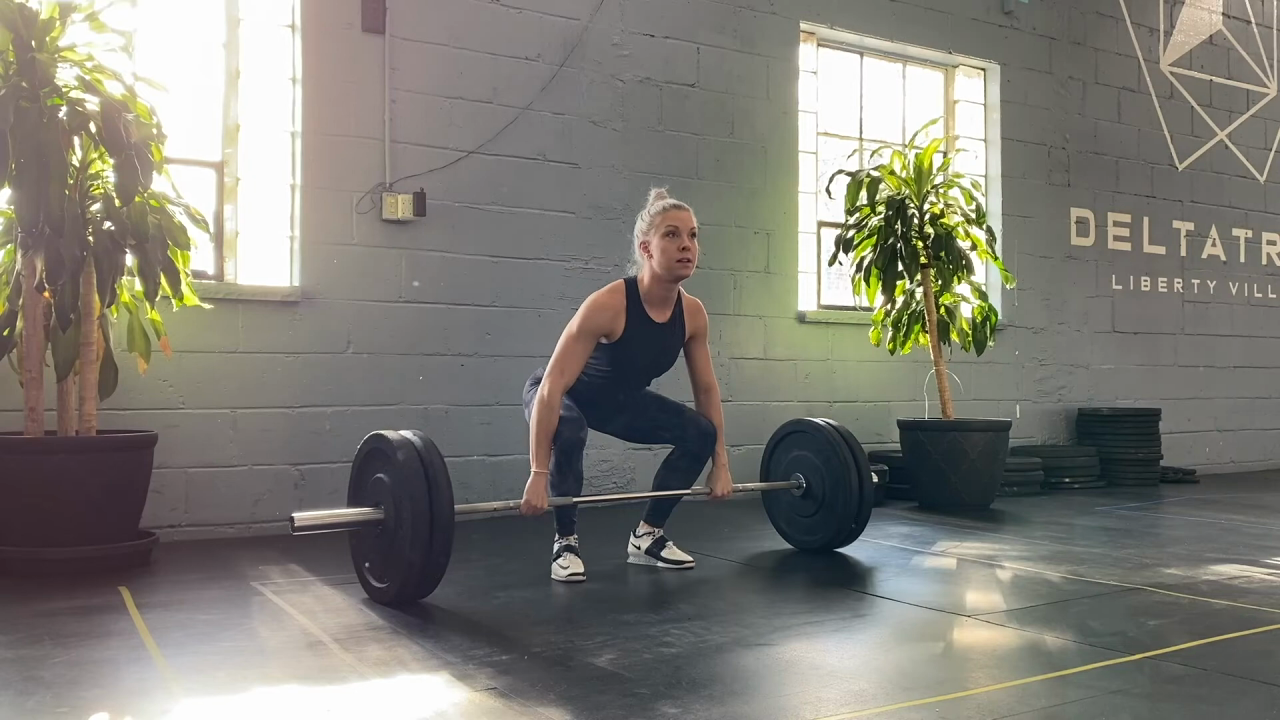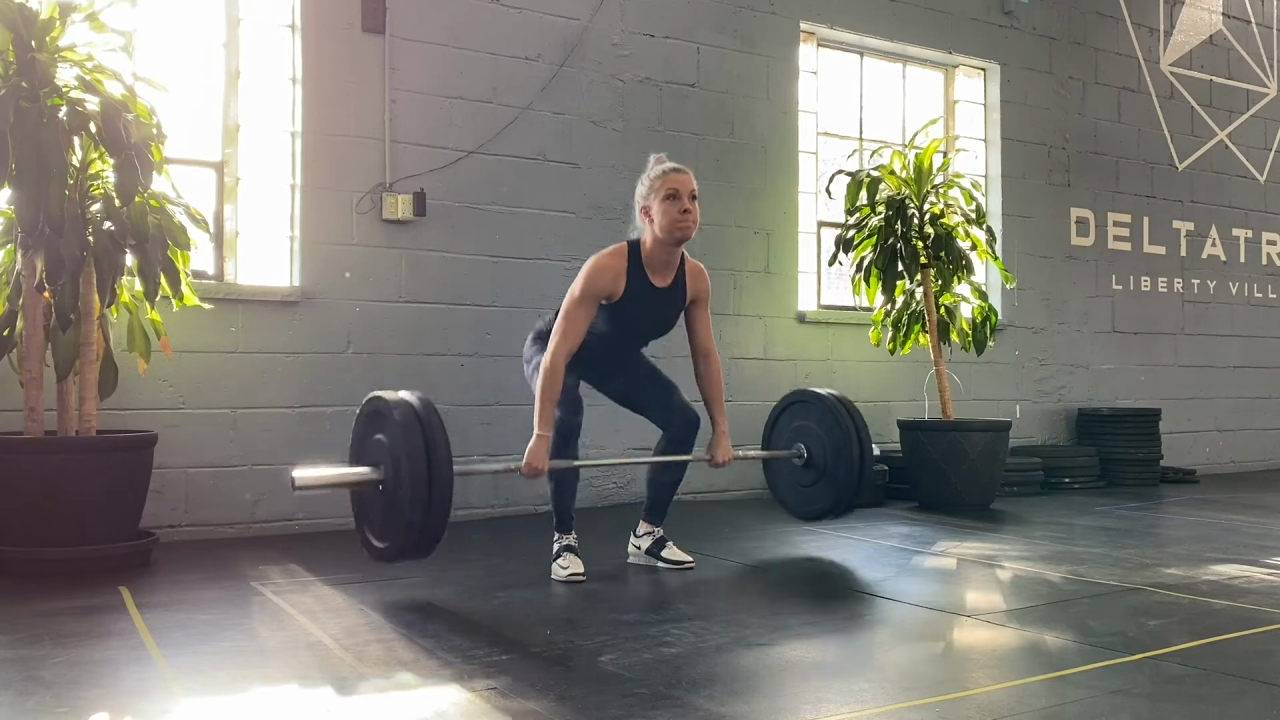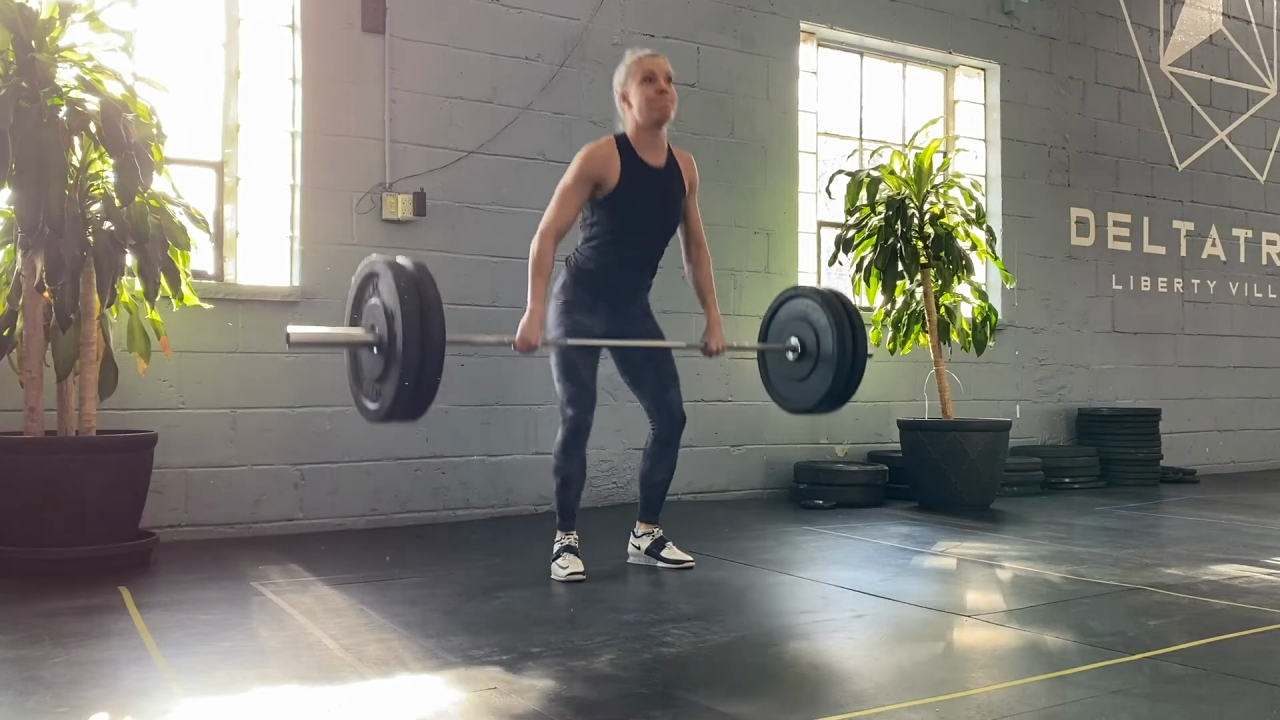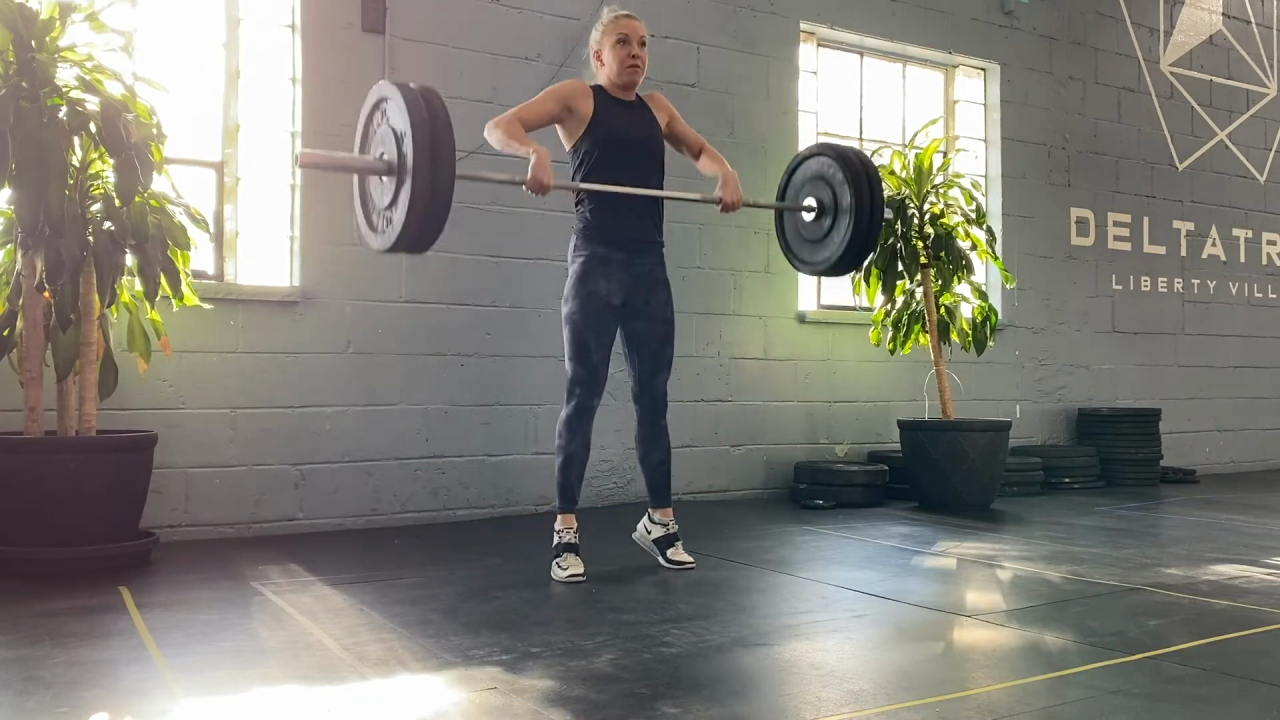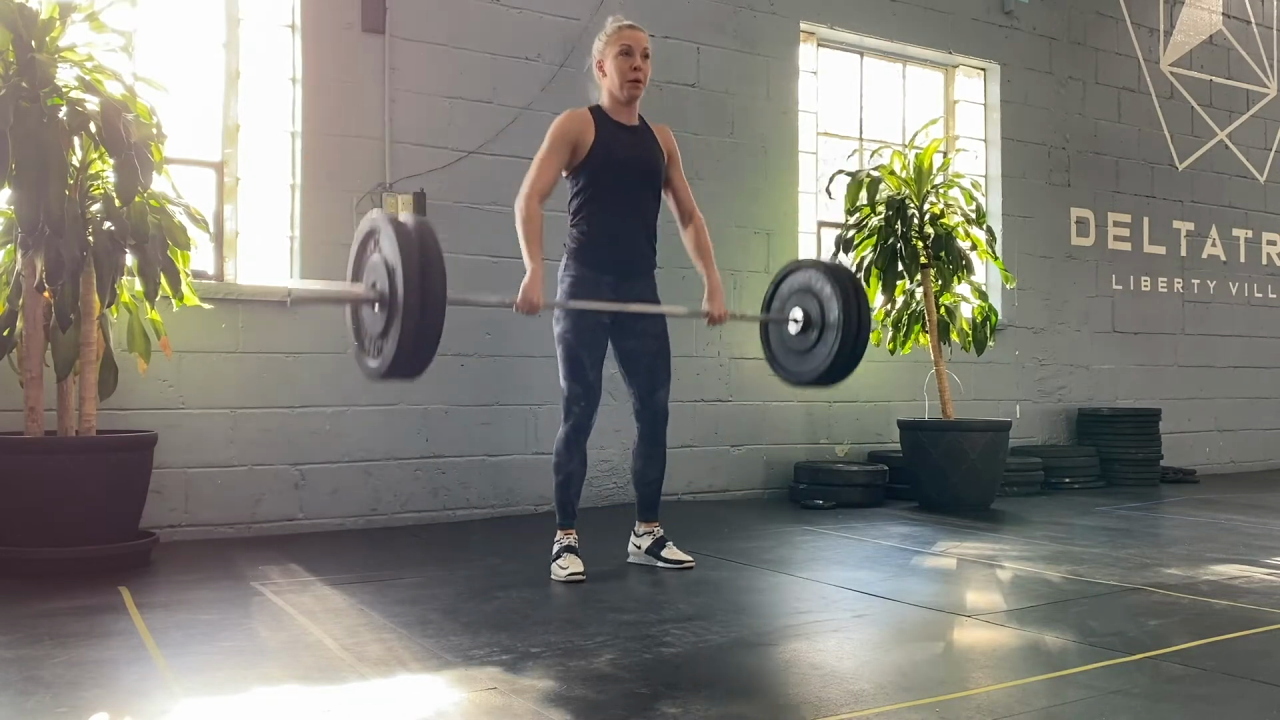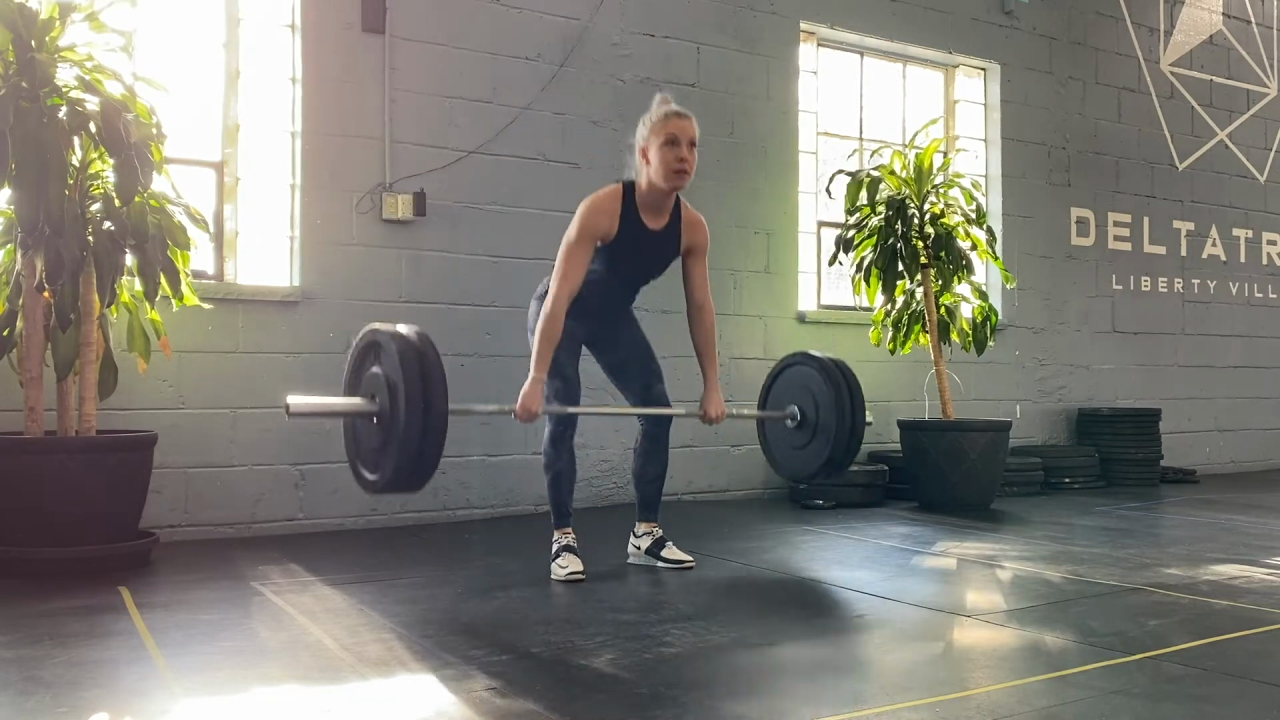
dt=0.4s
person 1, frame 1
left shoulder: (693, 314)
right shoulder: (606, 306)
left elbow: (706, 389)
right elbow: (552, 388)
left wrist: (720, 462)
right wrist: (538, 474)
left hip: (622, 400)
right hip: (568, 397)
left knee: (701, 432)
right knee: (569, 431)
left ankle: (648, 535)
right ankle: (565, 543)
person 1, frame 2
left shoulder: (695, 277)
right shoulder: (608, 267)
left elbow: (705, 355)
right elbow: (559, 354)
left wrist: (721, 432)
right wrist: (541, 437)
left hip: (618, 356)
right hip: (557, 350)
left knee: (683, 422)
right knee: (567, 421)
left ankle: (648, 535)
right ankle: (564, 542)
person 1, frame 3
left shoulder: (683, 166)
right shoulder: (601, 156)
left elbow: (695, 247)
right elbow: (547, 236)
left wrist: (712, 318)
right wrist: (533, 313)
left hip: (633, 304)
right hip: (581, 300)
left knee: (670, 416)
right knee: (579, 416)
left ankle: (647, 534)
right ankle: (566, 540)
person 1, frame 4
left shoulder: (657, 107)
right shoulder: (576, 97)
left elbow: (701, 149)
right elbow: (498, 126)
left wrist: (726, 174)
right wrist: (536, 154)
left hip: (650, 268)
right hip: (597, 264)
left knee: (653, 397)
right knee: (583, 397)
left ankle: (659, 520)
right ankle: (565, 530)
person 1, frame 5
left shoulder: (660, 138)
right shoulder: (576, 125)
left elbow: (689, 217)
right elbow: (529, 199)
left wrist: (712, 287)
right wrist: (534, 270)
left hip: (641, 292)
right hip: (585, 287)
left knee: (653, 412)
right knee: (580, 412)
left ankle: (646, 533)
right ankle: (565, 540)
person 1, frame 6
left shoulder: (693, 227)
right shoulder: (603, 208)
left elbow: (700, 309)
right elbow: (558, 297)
left wrist: (712, 387)
right wrist: (536, 381)
left hip: (614, 317)
right hip: (563, 314)
left knee: (658, 412)
right knee: (562, 412)
left ankle: (645, 535)
right ankle: (563, 539)
